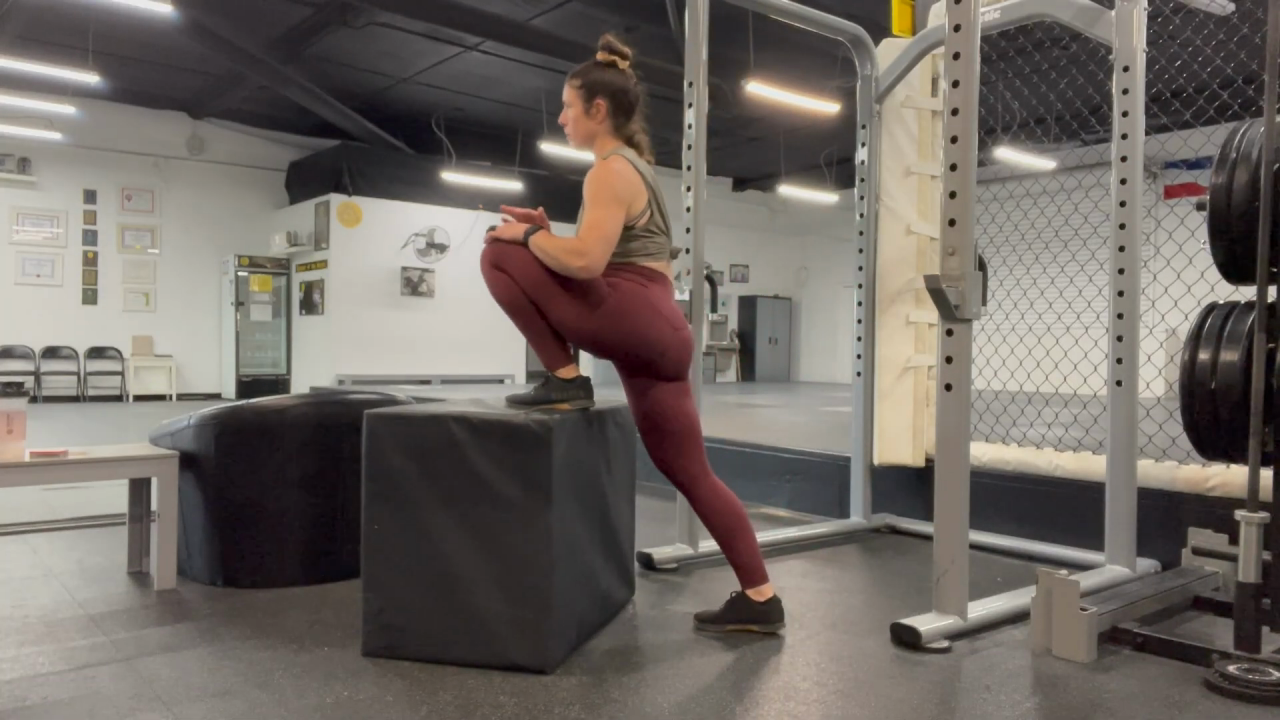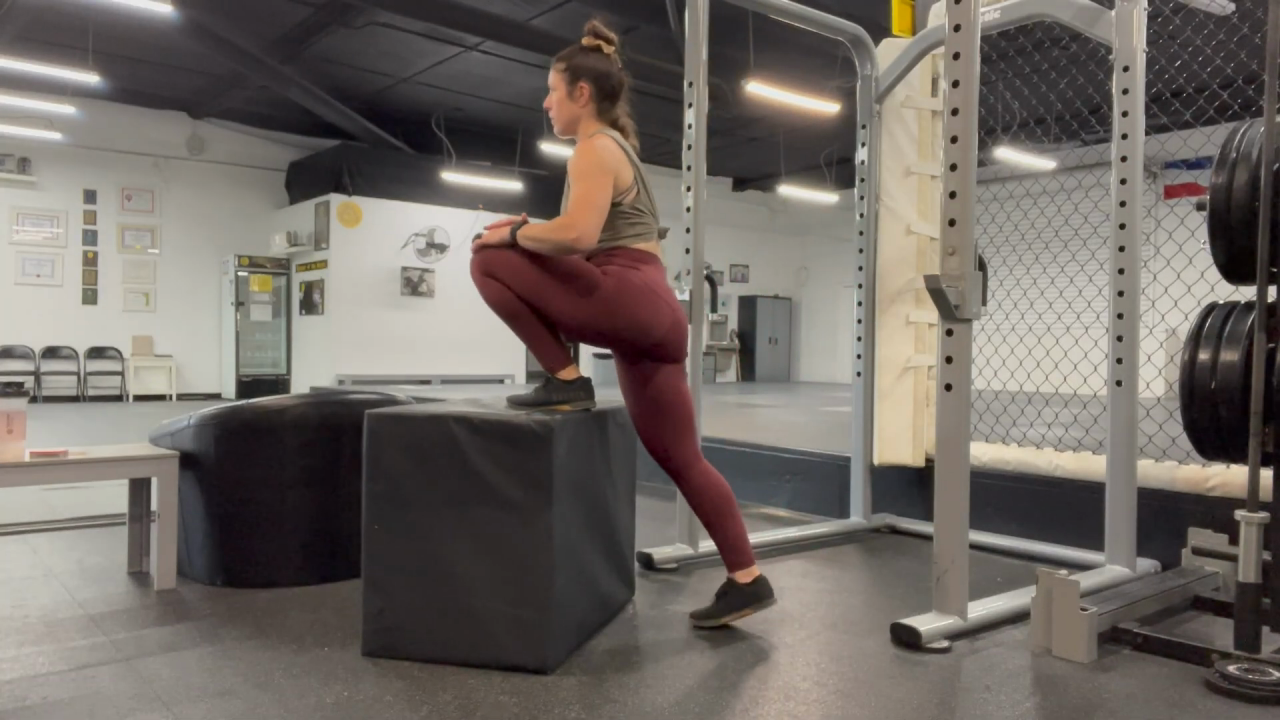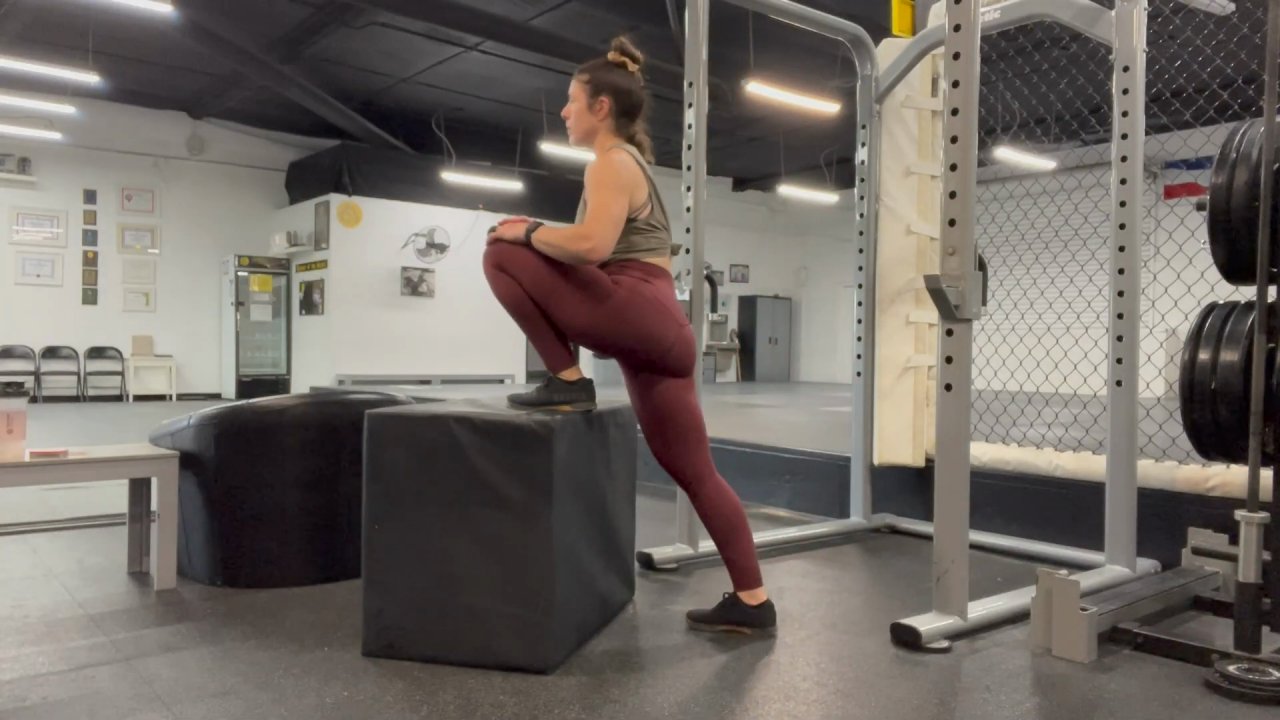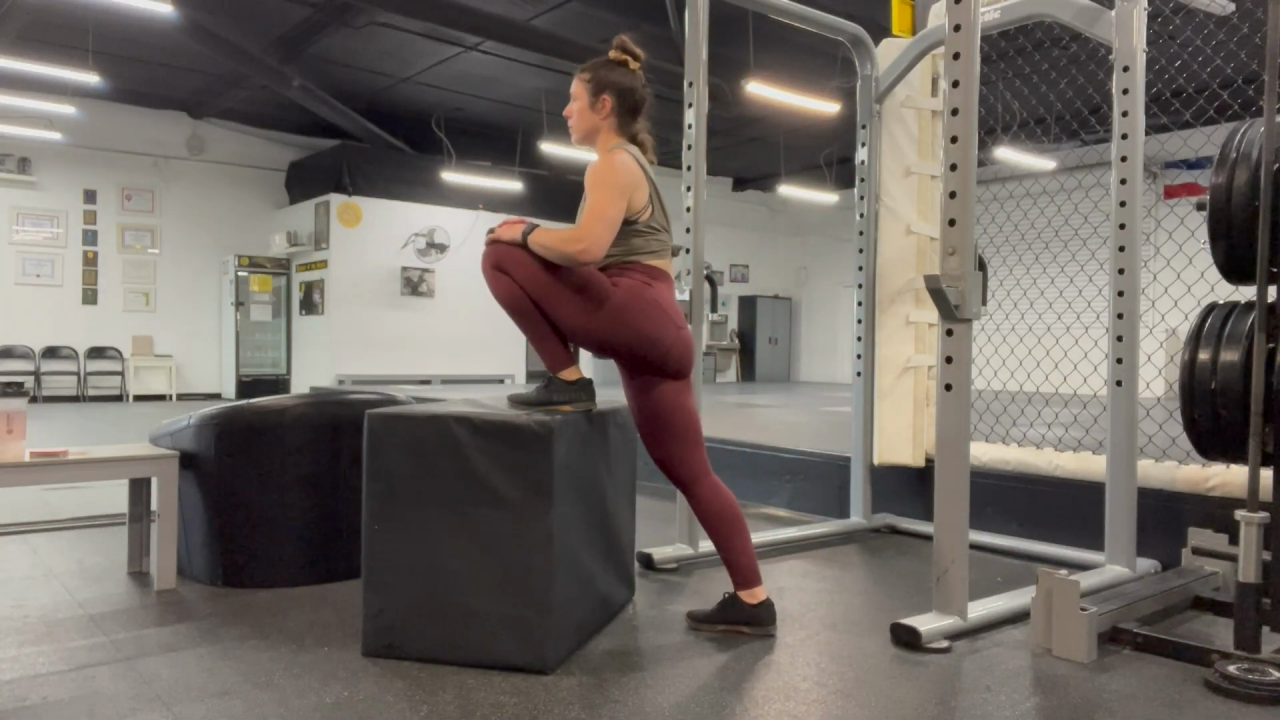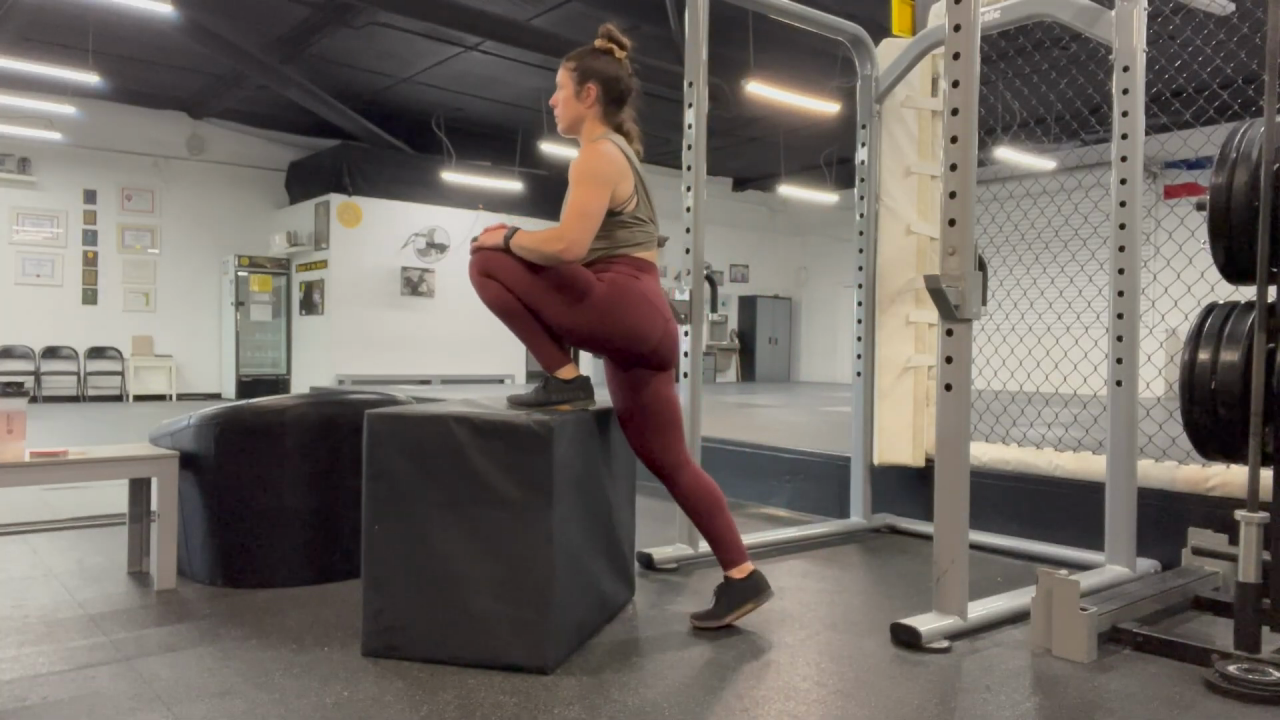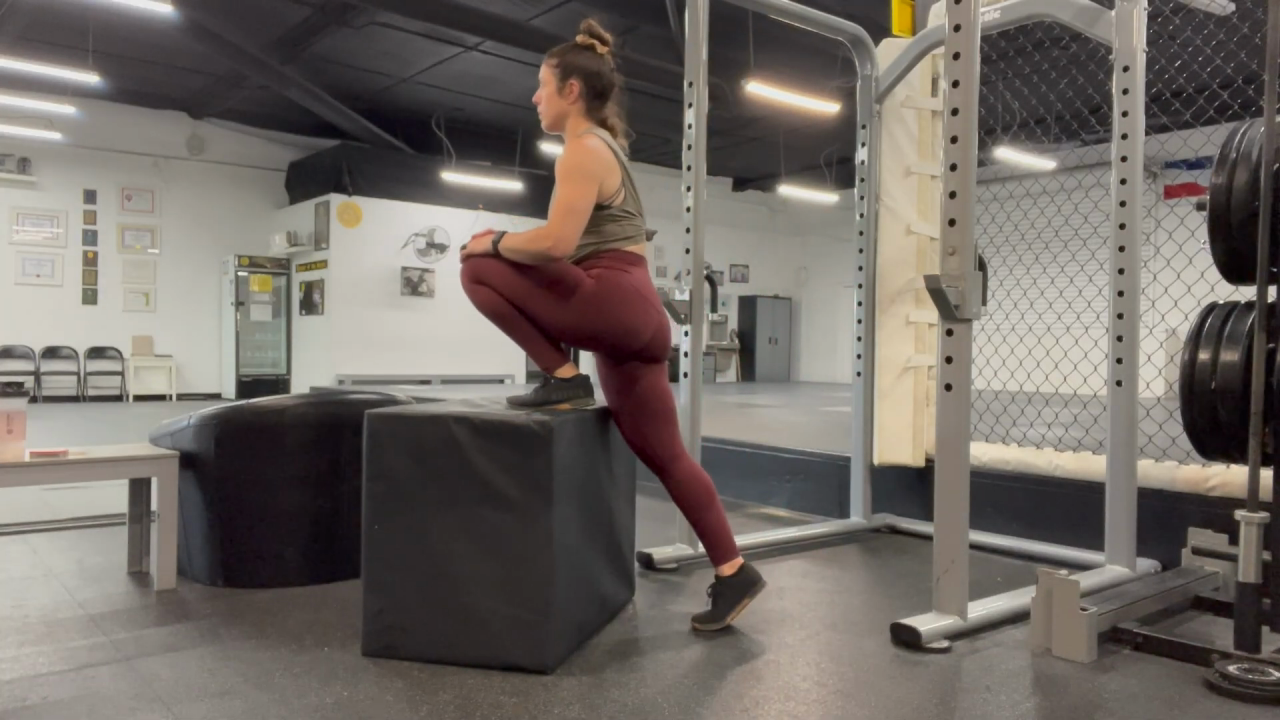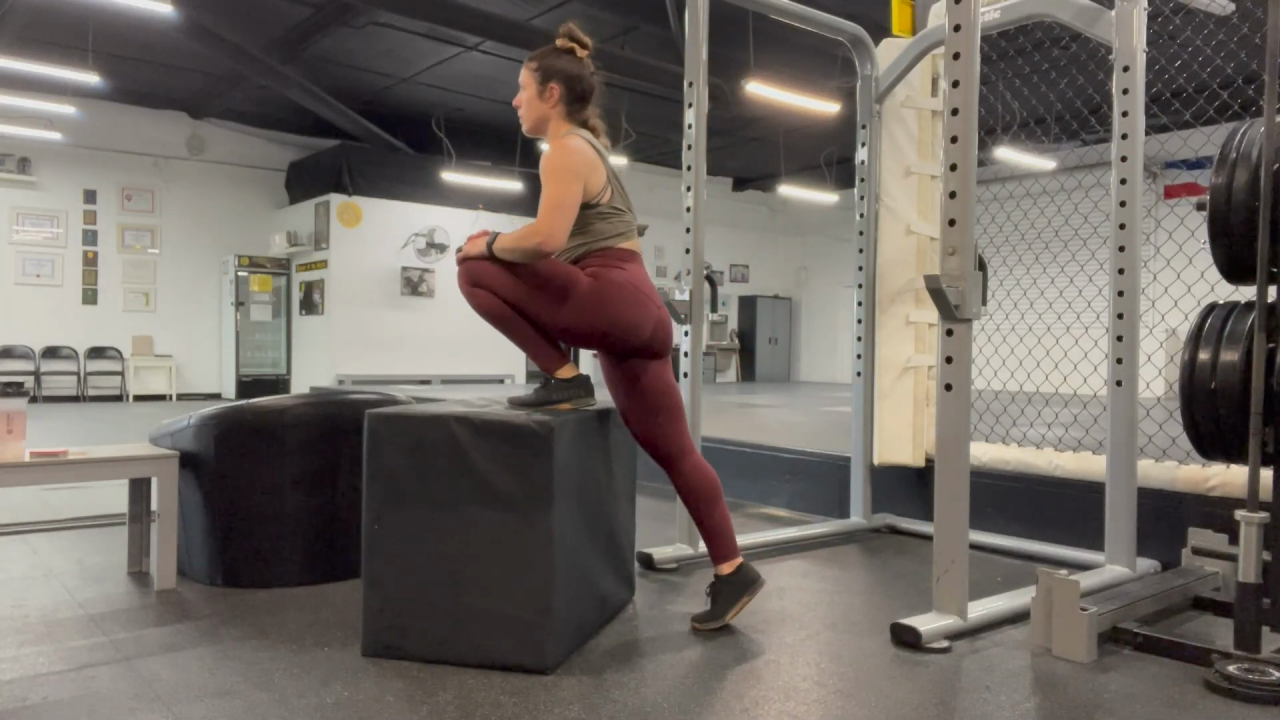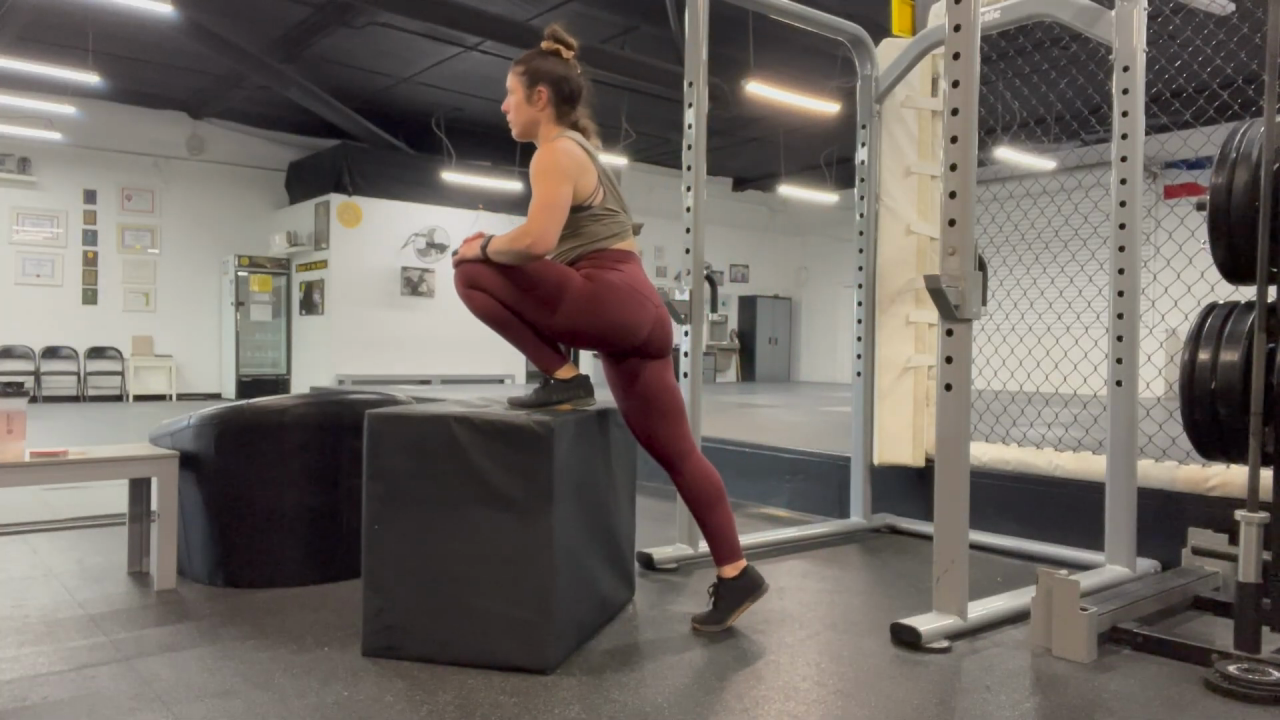
dt=0.3s
person 1, frame 1
left shoulder: (608, 170)
right shoulder: (630, 166)
left elbow: (587, 262)
left wrist: (529, 237)
right wrist: (547, 231)
left hip: (633, 323)
right hip: (659, 335)
left knee: (499, 255)
right knee: (690, 473)
left ankle: (564, 381)
right ankle: (759, 598)
person 1, frame 2
left shoulder: (593, 149)
right shoulder: (613, 148)
left elbow: (579, 236)
left wrist: (515, 233)
right wrist: (531, 234)
left hip: (630, 308)
right hip: (652, 317)
left knee: (490, 261)
right knee: (680, 458)
left ankle: (565, 379)
right ankle: (746, 579)
person 1, frame 3
left shoulder: (610, 162)
right shoulder: (630, 162)
left elbow: (593, 244)
left wrist: (528, 233)
right wrist: (543, 235)
left hip: (638, 319)
right hip: (660, 330)
left knee: (502, 254)
right knee: (695, 473)
left ankle: (567, 381)
right ankle: (752, 601)
person 1, frame 4
left shoulder: (611, 164)
right shoulder: (630, 162)
left elbow: (586, 248)
left wrist: (525, 233)
right wrist: (540, 237)
left hip: (635, 320)
right hip: (657, 330)
left knee: (501, 255)
right knee: (691, 473)
left ankle: (566, 381)
right ankle: (751, 599)
person 1, frame 5
left shoulder: (596, 156)
right shoulder: (617, 152)
left elbow: (570, 247)
left wrist: (508, 237)
right wrist: (523, 240)
left hip: (623, 312)
right hip: (643, 322)
left knee: (488, 263)
right knee: (670, 462)
left ankle: (565, 379)
right ankle: (741, 577)
person 1, frame 6
left shoulder: (581, 150)
right shoulder: (601, 145)
left elbow: (558, 243)
left wrist: (495, 241)
right wrist: (509, 243)
left hip: (614, 307)
right hip: (634, 315)
left knee: (479, 269)
right knee: (664, 454)
left ankle: (563, 379)
right ankle: (732, 573)
person 1, frame 7
left shoulder: (565, 150)
right shoulder: (585, 146)
left elbow: (547, 238)
left wrist: (490, 243)
right wrist: (504, 243)
left hip: (613, 304)
right hip: (635, 313)
left knee: (477, 272)
right knee: (673, 452)
left ankle: (563, 379)
right ankle: (732, 573)
person 1, frame 8
left shoulder: (554, 153)
right shoulder: (577, 148)
left elbow: (537, 241)
left wrist: (484, 245)
right wrist: (498, 246)
left hip: (611, 305)
right hip: (635, 311)
left knee: (473, 273)
right knee: (675, 452)
left ankle: (563, 379)
right ankle: (736, 576)
